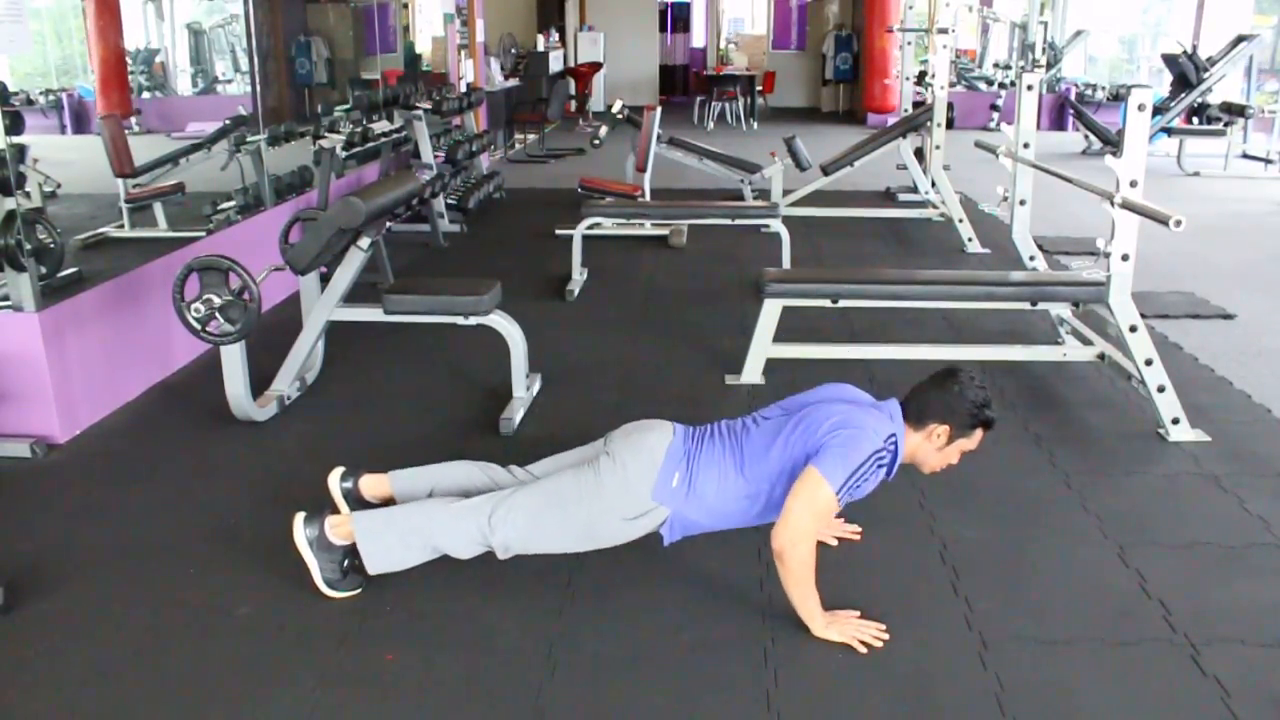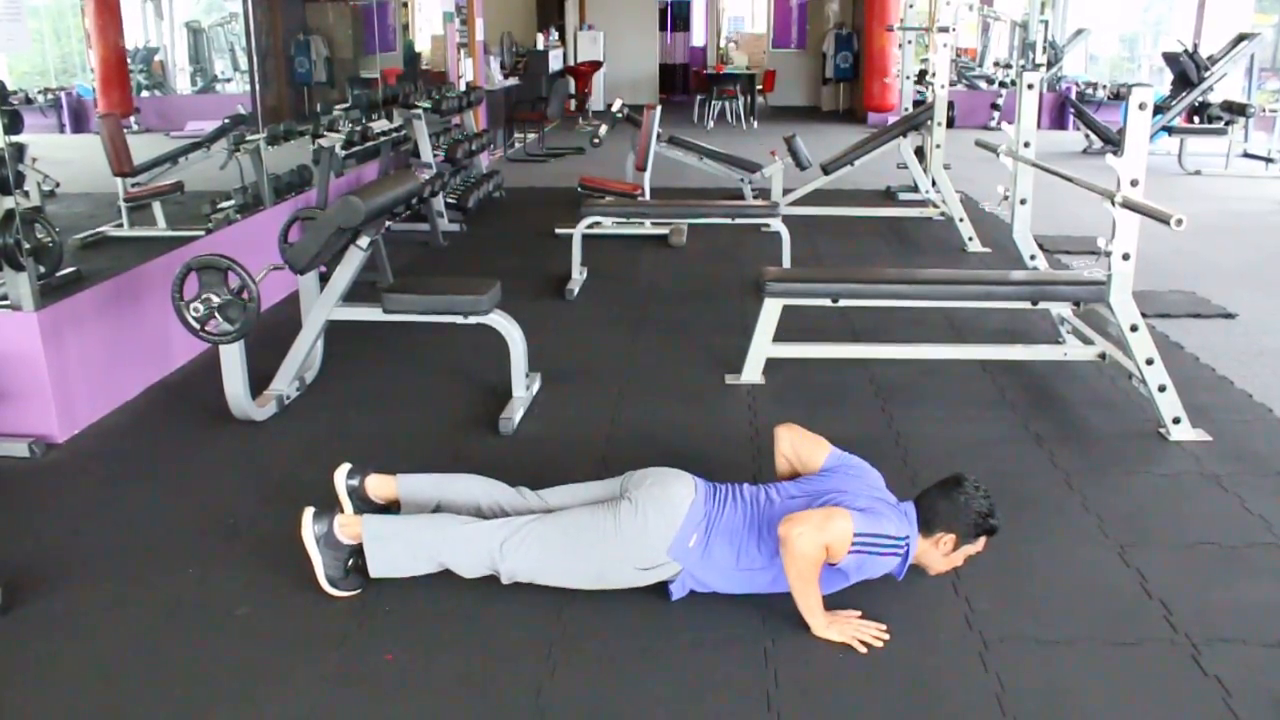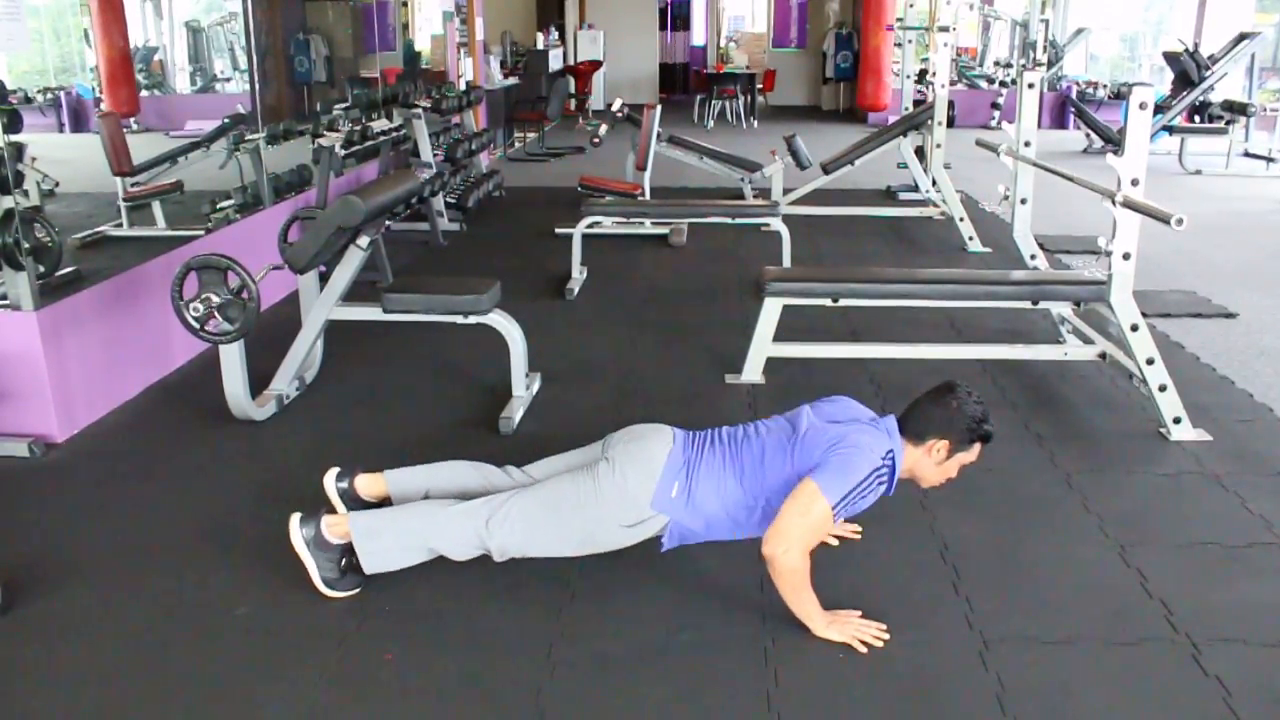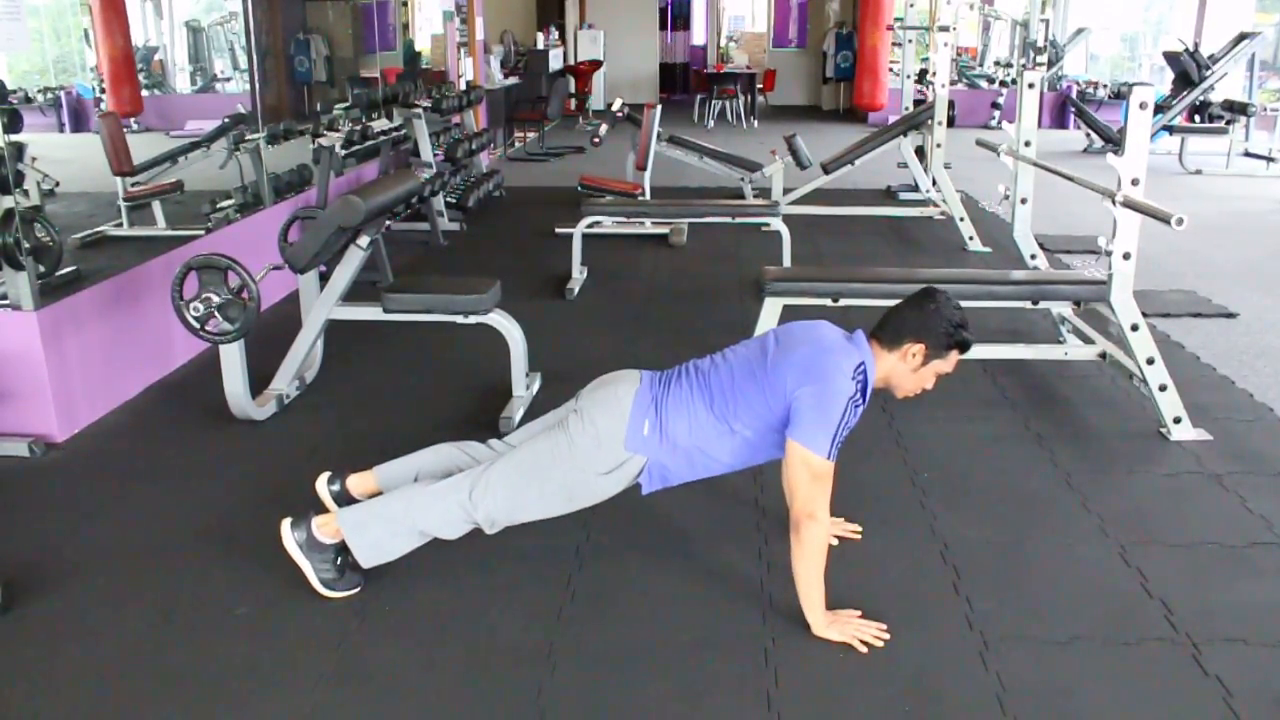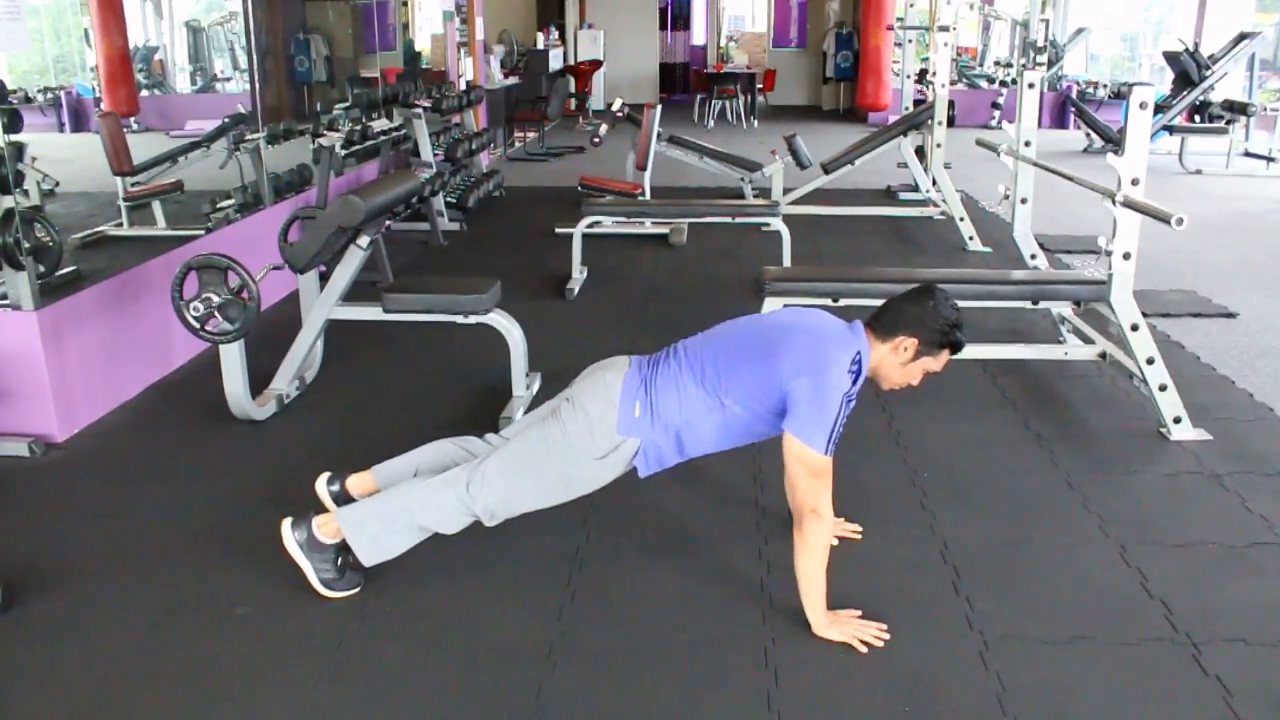
dt=0.5s
person 1, frame 1
left shoulder: (857, 403)
right shoulder: (870, 442)
right elbow: (788, 537)
left wrist: (815, 517)
right wrist: (818, 620)
left hip: (655, 449)
right hip: (652, 487)
left knee: (509, 484)
right knee: (498, 523)
left ankle: (366, 487)
right ankle: (336, 532)
person 1, frame 2
left shoulder: (868, 485)
right shoulder: (888, 535)
left elbow: (787, 436)
right elbow: (800, 533)
right wrist: (817, 618)
left hip: (670, 496)
right hip: (668, 537)
left knee: (521, 507)
right knee: (500, 549)
left ankle: (374, 487)
right ankle: (345, 531)
person 1, frame 3
left shoulder: (857, 418)
right shoulder: (868, 459)
right elbow: (779, 548)
left wrist: (814, 514)
right wrist: (817, 620)
left hip: (655, 453)
right hip: (652, 493)
left knee: (506, 485)
right knee: (490, 526)
left ankle: (364, 486)
right ankle: (333, 532)
person 1, frame 4
left shoulder: (831, 341)
right shoulder: (837, 384)
right elbow: (807, 515)
left wrist: (812, 516)
right wrist: (819, 619)
left hip: (628, 404)
right hip: (627, 439)
left knee: (491, 458)
right knee: (480, 500)
left ankle: (354, 486)
right ankle: (324, 533)
person 1, frame 5
left shoulder: (829, 331)
right shoulder: (832, 375)
right elbow: (810, 509)
left wrist: (816, 514)
right wrist: (820, 618)
left hip: (623, 392)
right hip: (623, 425)
left knee: (489, 455)
right knee: (480, 490)
left ankle: (353, 486)
right ankle: (322, 533)
